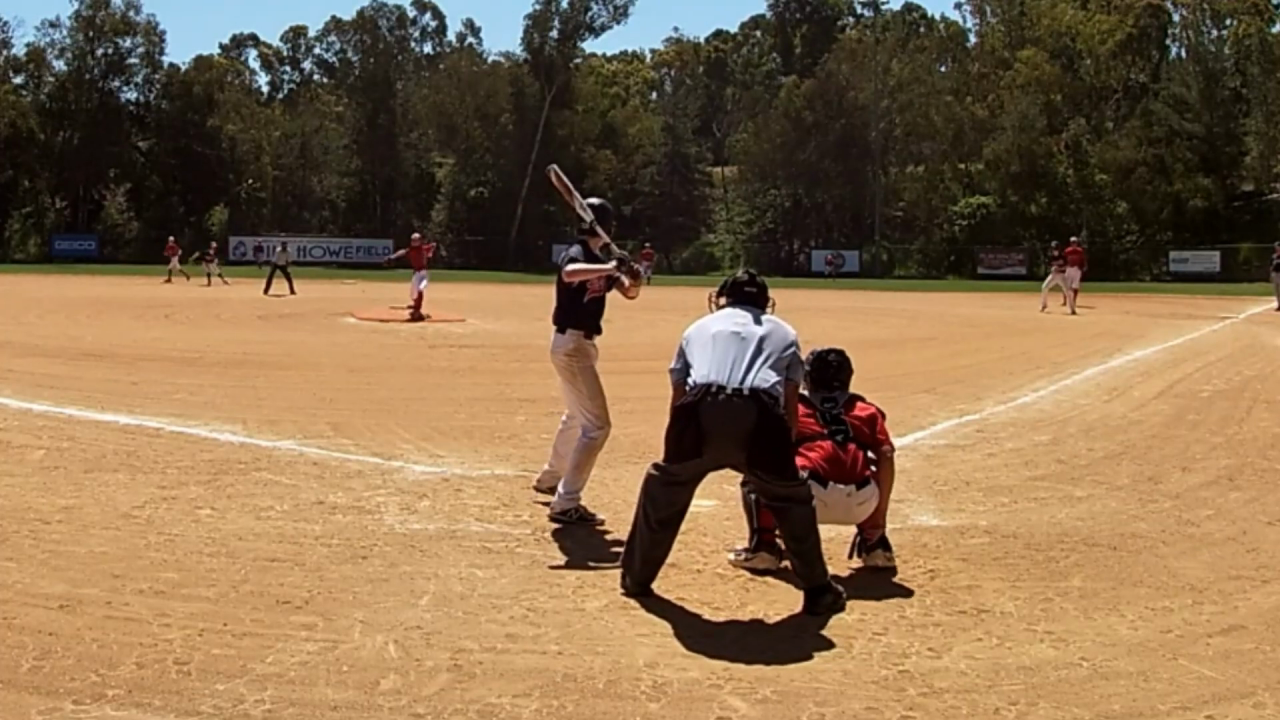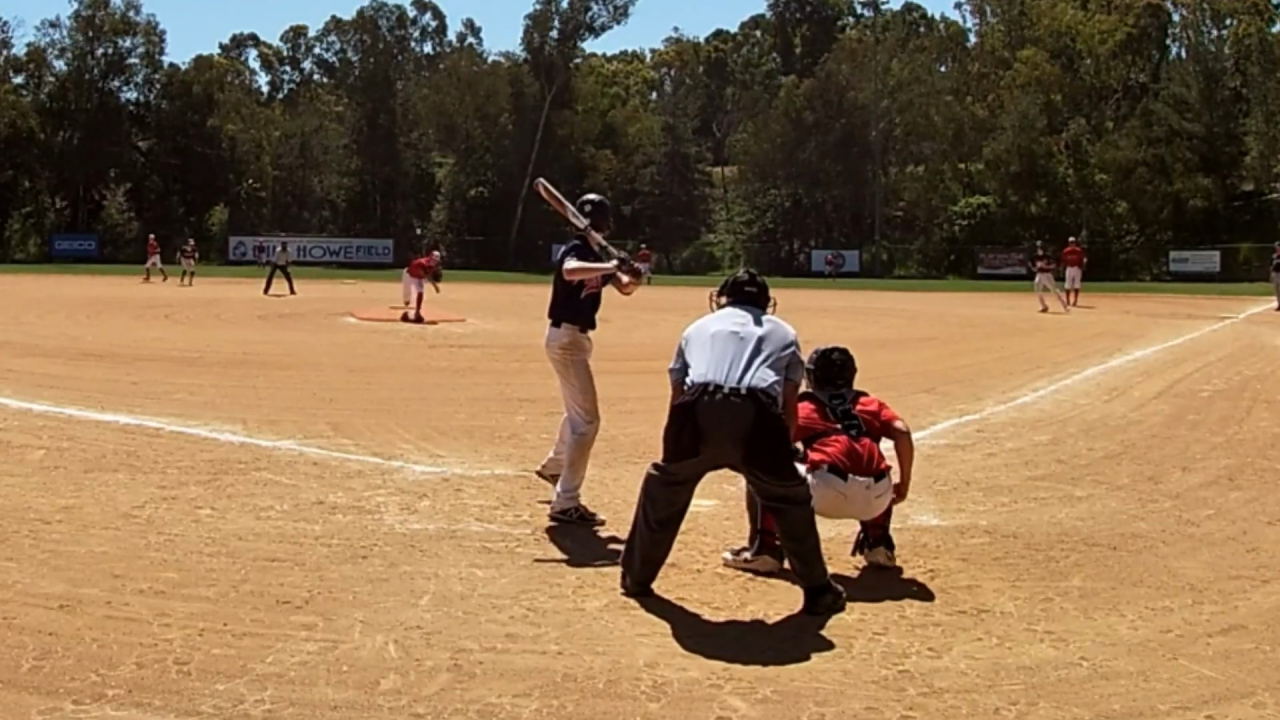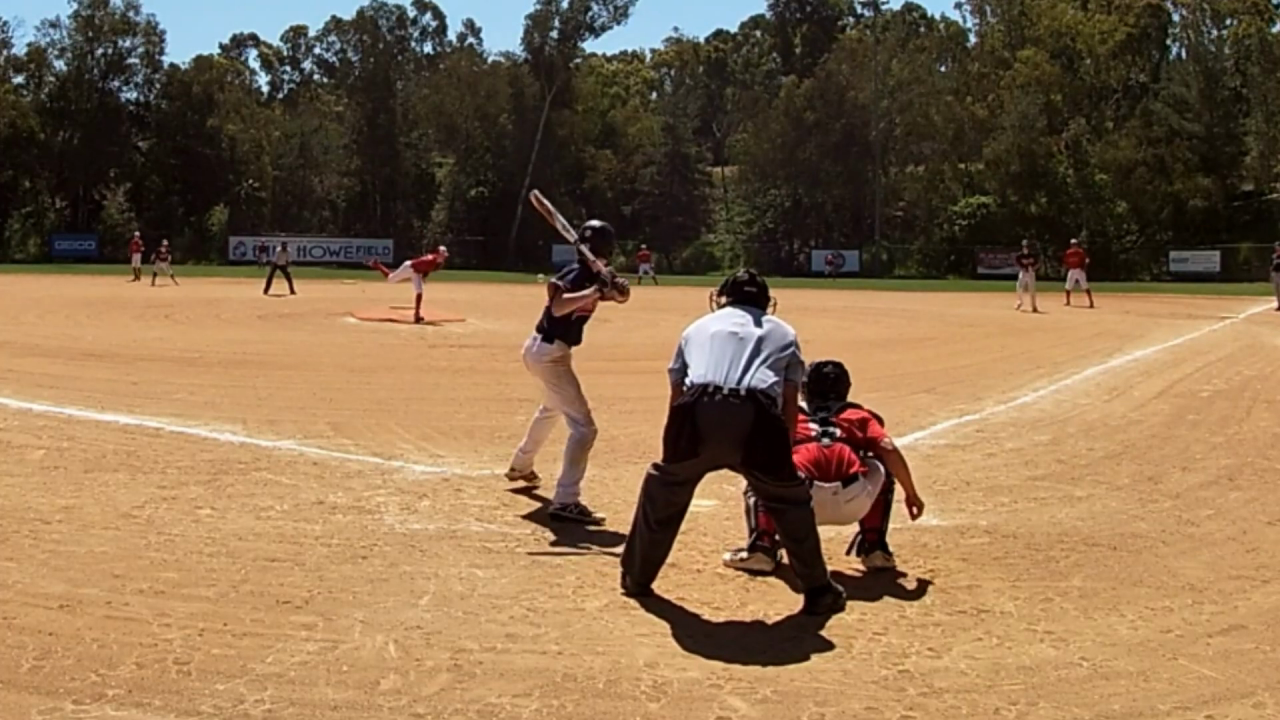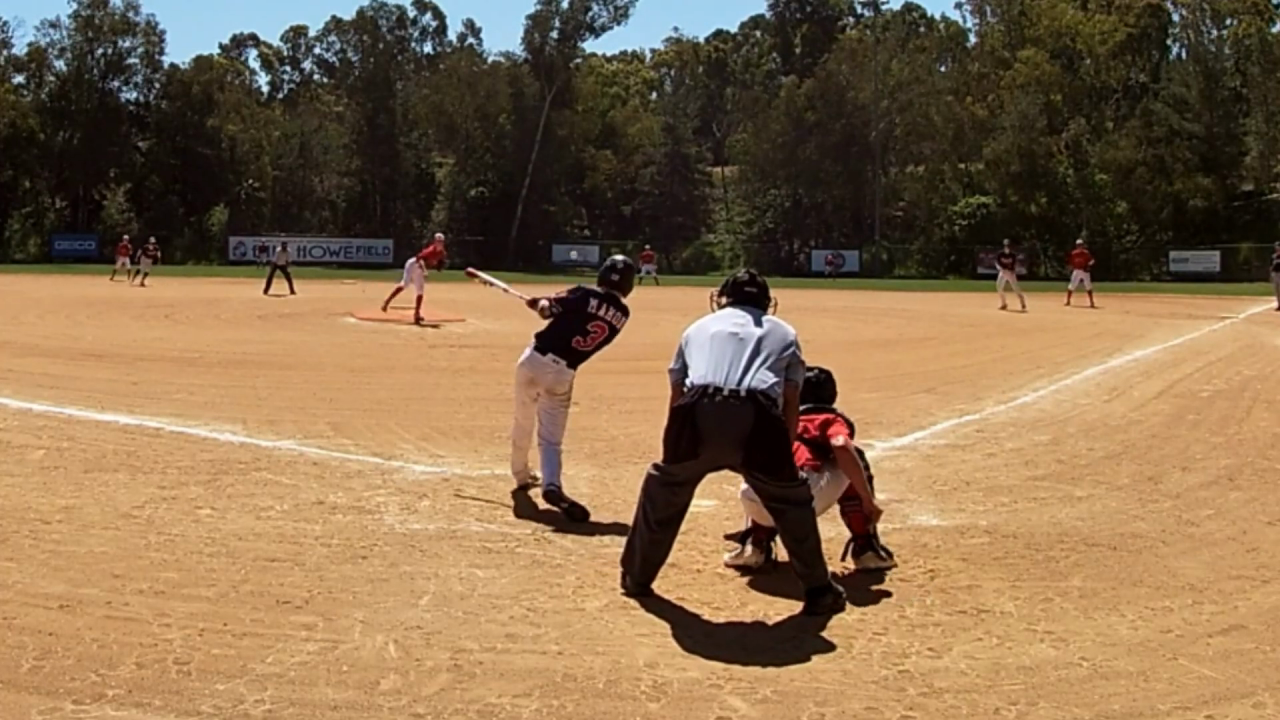
dt=0.3s
person 1, frame 1
left shoulder: (699, 327)
right shoulder: (783, 332)
left elbow: (678, 396)
right elbow: (790, 404)
left wrist: (684, 449)
right wrist: (780, 454)
left hip: (700, 414)
right hip: (760, 419)
left knee: (664, 486)
right knee: (792, 497)
left ankle: (636, 578)
right ankle: (818, 591)
person 1, frame 2
left shoulder: (699, 327)
right shoulder: (783, 332)
left elbow: (677, 394)
right elbow: (789, 404)
left wrist: (684, 448)
right wrist: (779, 453)
left hip: (698, 414)
right hip: (757, 419)
left knee: (664, 486)
right knee: (790, 497)
left ankle: (636, 577)
right ankle: (818, 591)
person 1, frame 3
left shoulder: (699, 327)
right shoulder: (783, 333)
left elbow: (676, 394)
right elbow: (789, 404)
left wrist: (683, 449)
right wrist: (779, 455)
left hip: (697, 414)
right hip: (757, 420)
left knee: (663, 487)
right knee: (790, 498)
left ankle: (636, 577)
right ankle: (818, 591)
person 1, frame 4
left shoulder: (699, 327)
right shoulder: (783, 333)
left elbow: (676, 395)
right elbow: (790, 403)
left wrist: (681, 450)
right wrist: (782, 454)
left hip: (698, 416)
right hip: (757, 421)
left knee: (663, 488)
right knee: (792, 498)
left ankle: (636, 578)
right ankle: (819, 591)
person 2, frame 1
left shoulder: (598, 260)
right shoulder: (577, 254)
left elbow: (629, 293)
right elbow: (569, 275)
left wrist: (633, 278)
right wrist: (611, 268)
left hip: (578, 344)
right hip: (572, 345)
left knee: (577, 417)
right knee: (597, 425)
left ankle: (550, 478)
right ankle: (565, 504)
person 2, frame 2
left shoulder: (595, 255)
right shoulder: (575, 249)
left elbow: (625, 289)
right elbow: (569, 272)
left wrist: (631, 275)
right wrist: (612, 267)
left hip: (574, 338)
right hip: (566, 339)
left knee: (577, 411)
right knee: (585, 420)
left ankle: (553, 466)
right ankle: (565, 504)
person 2, frame 3
left shoulder: (595, 276)
right shoulder: (576, 275)
left elbow: (622, 297)
right elbow: (558, 306)
left wrist: (616, 286)
right wrist: (596, 292)
left hip: (538, 350)
right hip: (551, 355)
left knee: (550, 409)
right knee: (583, 428)
left ankle: (520, 465)
right ankle: (565, 502)
person 2, frame 4
left shoulder: (582, 295)
right shoulder: (621, 316)
left elbow: (546, 311)
left wrist: (541, 302)
right wrist: (548, 302)
left hip: (532, 361)
right hip: (560, 374)
left knee: (523, 423)
right knee: (551, 439)
left ankle: (522, 475)
right ankle: (552, 486)
person 3, frame 1
right shoulder: (867, 410)
right elbow: (886, 456)
right wrist: (880, 514)
right hip: (860, 505)
left ankle: (762, 548)
right ankle: (876, 548)
person 3, frame 2
left shoulder: (800, 408)
right shoulder: (871, 404)
right elbow: (902, 432)
right wrist: (904, 482)
right hip: (873, 498)
left ankle: (763, 550)
right ankle: (879, 545)
person 3, frame 3
right shoulder: (858, 416)
right elbow: (889, 450)
right wrist: (911, 494)
right hip: (852, 502)
right knee: (880, 468)
left ankle: (761, 549)
right ankle: (875, 549)
person 3, frame 4
right shoulder: (830, 419)
right elbow: (841, 446)
right wrist: (868, 500)
left hip: (758, 503)
right knee: (854, 460)
left ankle: (754, 544)
right ankle: (867, 549)
